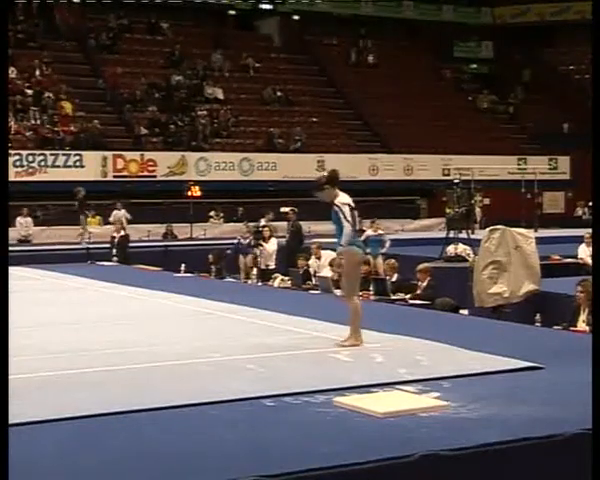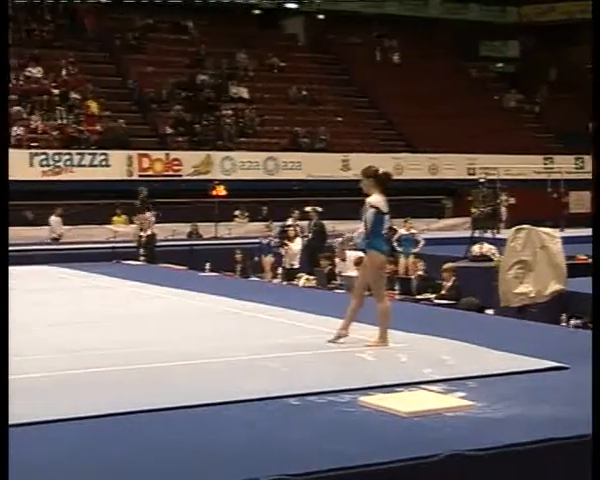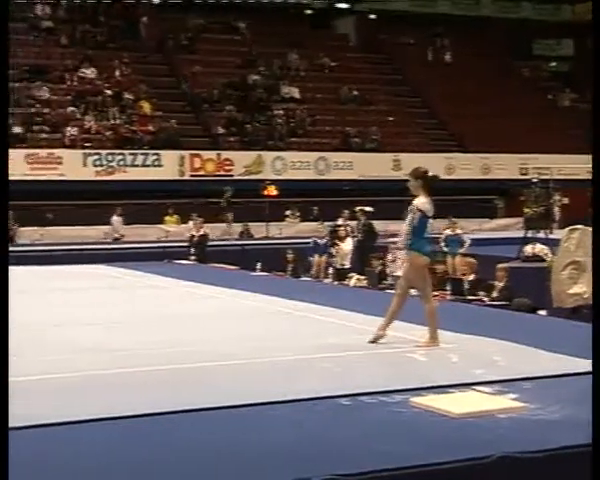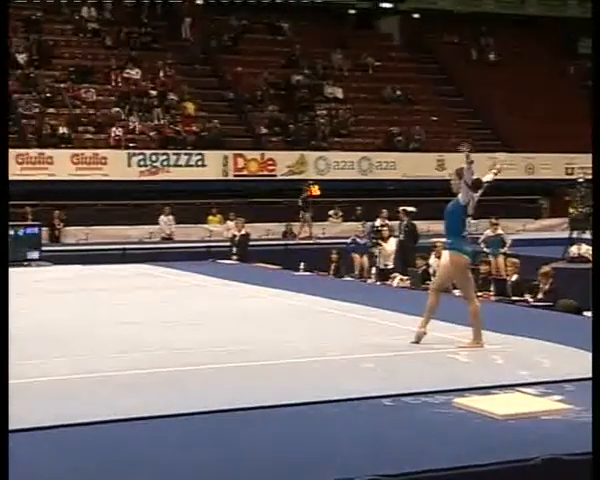
dt=0.7s
person 1, frame 1
left shoulder: (340, 202)
right shoulder: (343, 199)
left elbow: (348, 228)
left wrist: (340, 251)
right wrist: (342, 250)
left hip: (351, 249)
right hip: (352, 249)
left knee: (350, 295)
right knee: (350, 294)
left ankle: (356, 337)
right ankle: (354, 334)
person 1, frame 2
left shoulder: (371, 201)
right shoulder: (381, 200)
left elbow: (365, 229)
left hip: (375, 251)
right hip: (376, 249)
left knee: (379, 296)
right knee: (358, 291)
left ankle: (383, 338)
right ankle: (344, 328)
person 1, frame 3
left shoulder: (417, 203)
right shoulder: (426, 202)
left elbow: (407, 230)
left wrist: (400, 253)
right wrist: (403, 251)
left hip: (417, 252)
right hip: (418, 251)
left knee: (426, 296)
right knee: (400, 292)
left ankle: (433, 338)
right ankle: (382, 329)
person 1, frame 4
left shoulder: (465, 198)
right shoulder: (465, 199)
left elbow: (470, 181)
right elbow: (482, 183)
left wrist: (468, 164)
right wrist: (495, 171)
left hip: (458, 251)
right hip: (454, 250)
left knee: (469, 296)
right knee: (435, 288)
left ankle: (477, 339)
right ankle: (423, 327)
